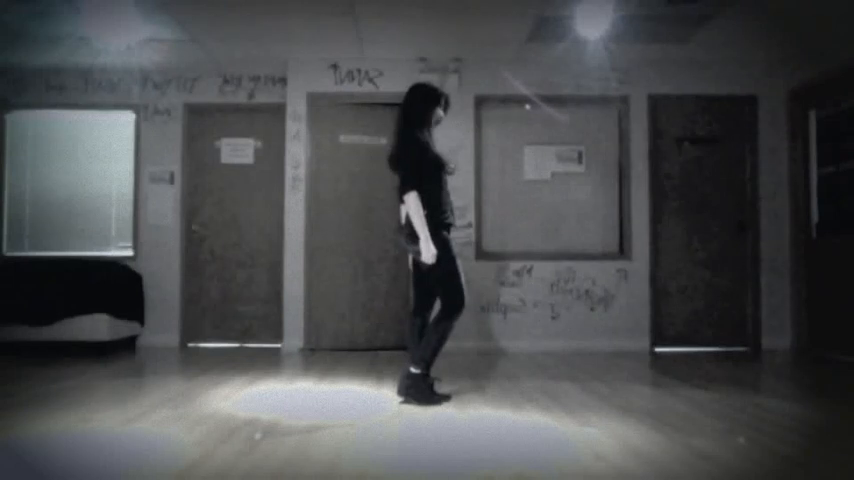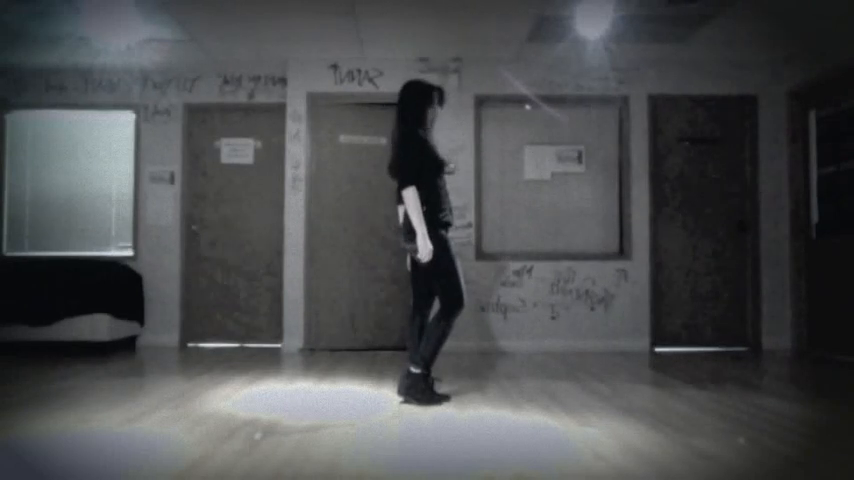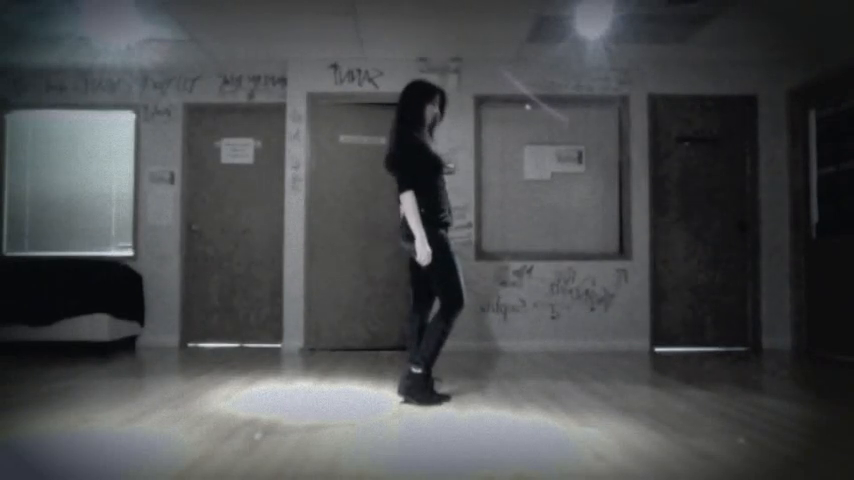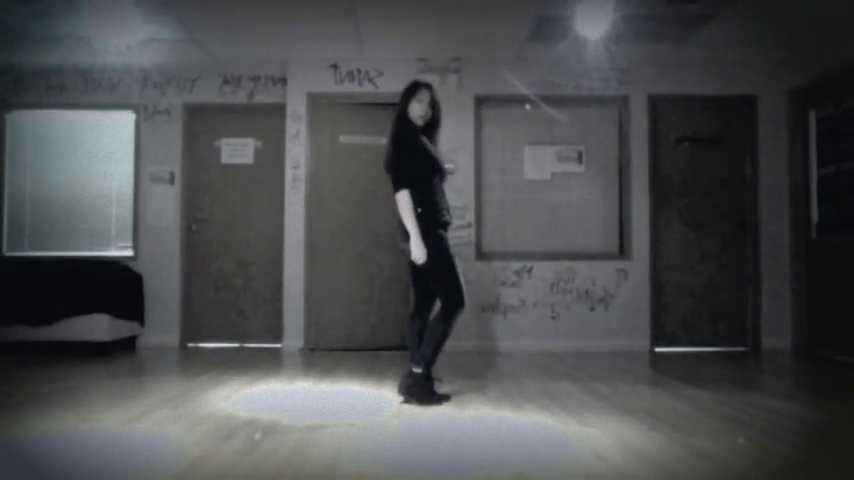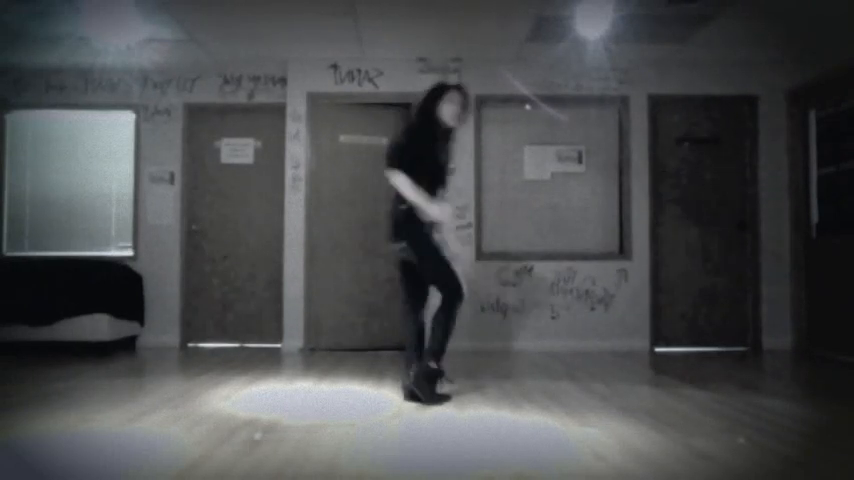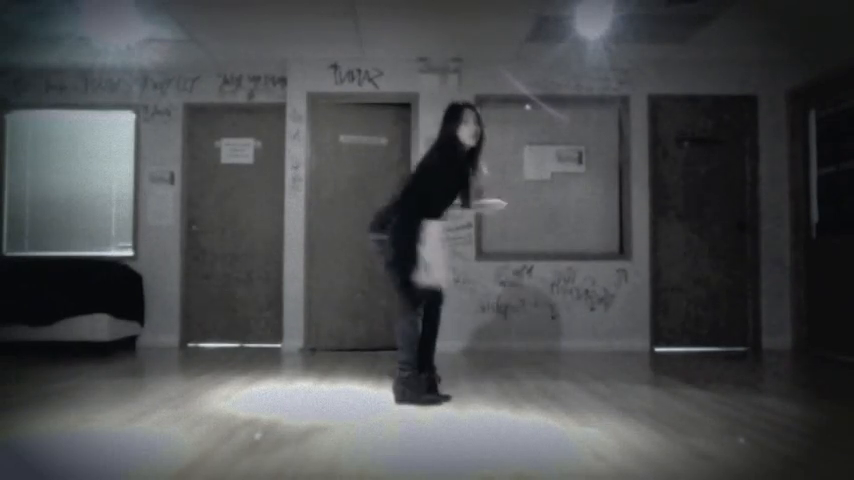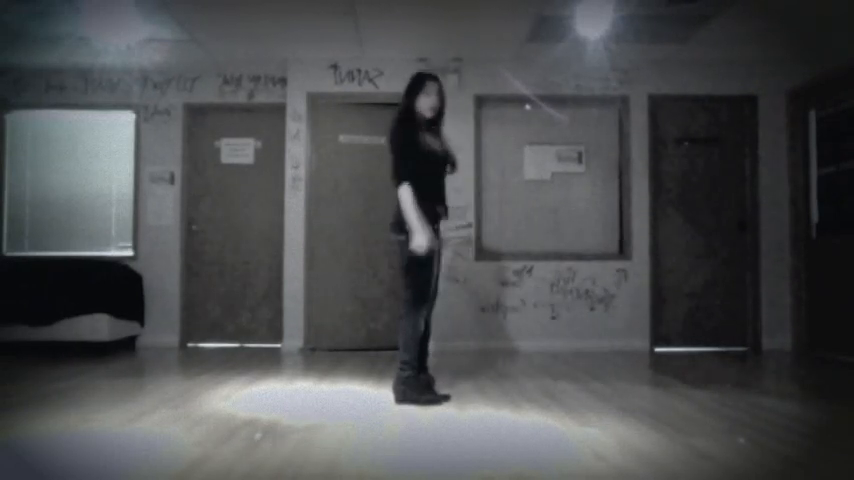
dt=0.7s
person 1, frame 1
left shoulder: (415, 144)
right shoulder: (415, 142)
right elbow: (410, 193)
left wrist: (416, 241)
right wrist: (425, 238)
left hip: (427, 233)
right hip: (430, 231)
left knee: (423, 306)
right knee: (453, 303)
left ankle: (416, 379)
right ankle: (415, 375)
person 1, frame 2
left shoulder: (412, 142)
right shoulder: (415, 140)
left elbow: (403, 195)
right elbow: (408, 187)
left wrist: (410, 237)
right wrist: (422, 234)
left hip: (422, 230)
right hip: (427, 230)
left knee: (422, 305)
right knee: (452, 302)
left ankle: (415, 379)
right ankle: (416, 375)
person 1, frame 3
left shoulder: (416, 141)
right shoulder: (409, 140)
right elbow: (406, 191)
right wrist: (421, 237)
left hip: (427, 230)
right hip: (426, 230)
left knee: (422, 305)
right knee: (452, 301)
left ankle: (416, 379)
right ankle: (416, 376)
person 1, frame 4
left shoulder: (420, 141)
right shoulder: (405, 139)
right elbow: (401, 189)
right wrist: (415, 237)
left hip: (428, 231)
right hip: (425, 231)
left knee: (424, 304)
right knee: (453, 301)
left ankle: (416, 379)
right ankle: (417, 376)
person 1, frame 5
left shoulder: (436, 141)
right shoulder: (420, 133)
right elbow: (394, 170)
right wrist: (427, 205)
left hip: (408, 229)
right hip: (413, 229)
left knee: (415, 303)
right knee: (453, 292)
left ankle: (415, 378)
right ankle: (427, 371)
person 1, frame 6
left shoulder: (455, 160)
right shoulder: (447, 158)
right elbow: (433, 214)
left wrist: (476, 205)
left hip: (399, 231)
right hip: (394, 230)
left knee: (432, 297)
right knee: (415, 301)
left ankle: (424, 377)
right ankle: (406, 383)
person 1, frame 7
left shoulder: (429, 133)
right shoulder: (406, 130)
right elbow: (404, 181)
right wrist: (418, 228)
left hip: (426, 226)
right hip: (417, 226)
left knee: (424, 302)
right knee: (418, 302)
left ankle: (419, 377)
right ankle: (407, 382)
